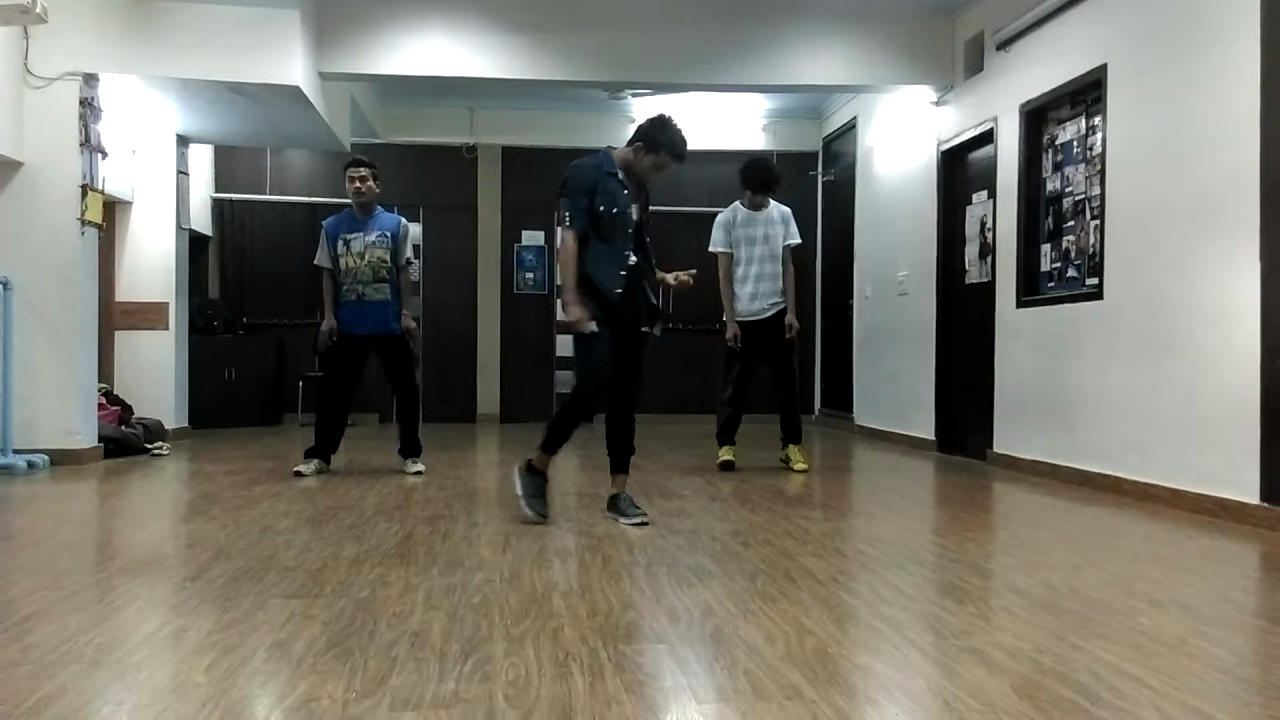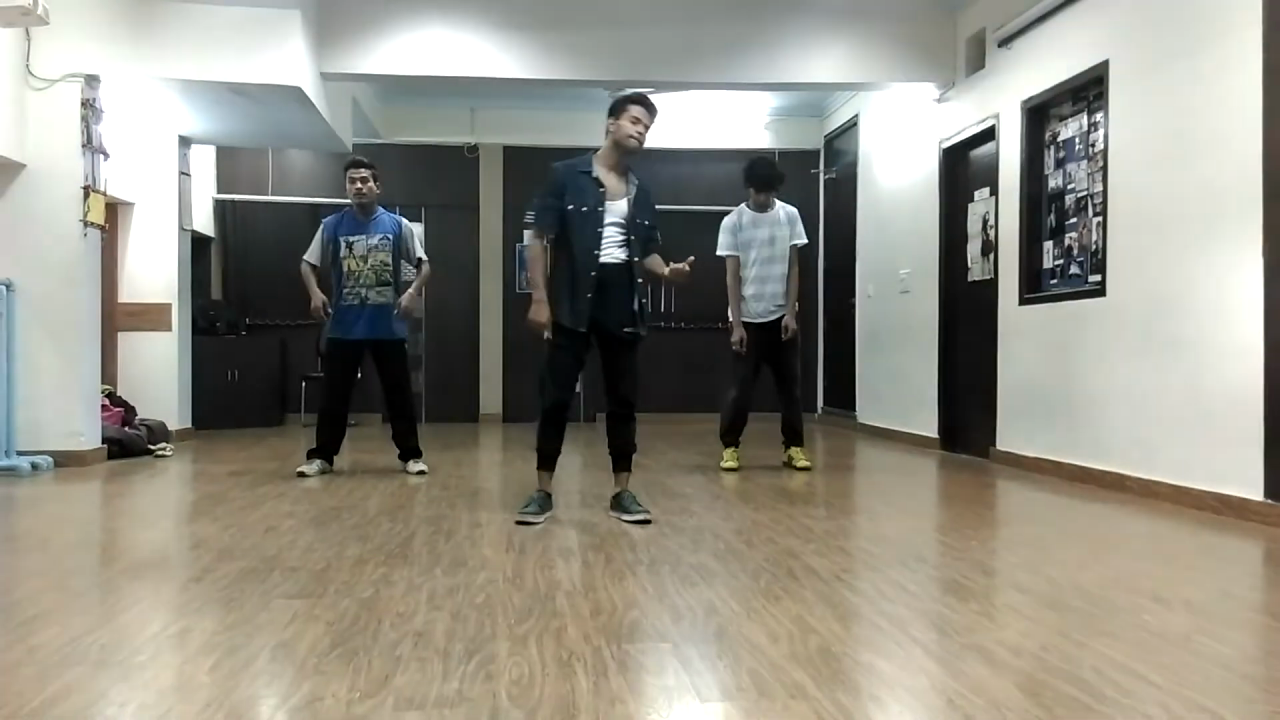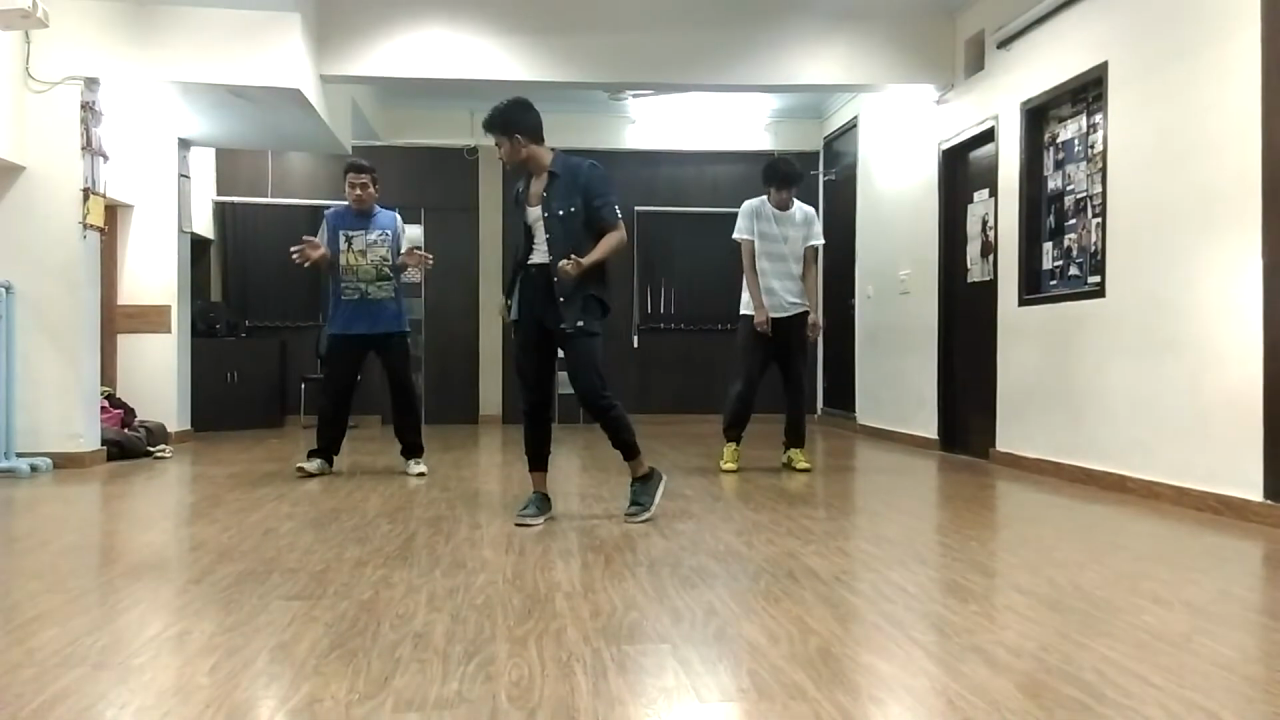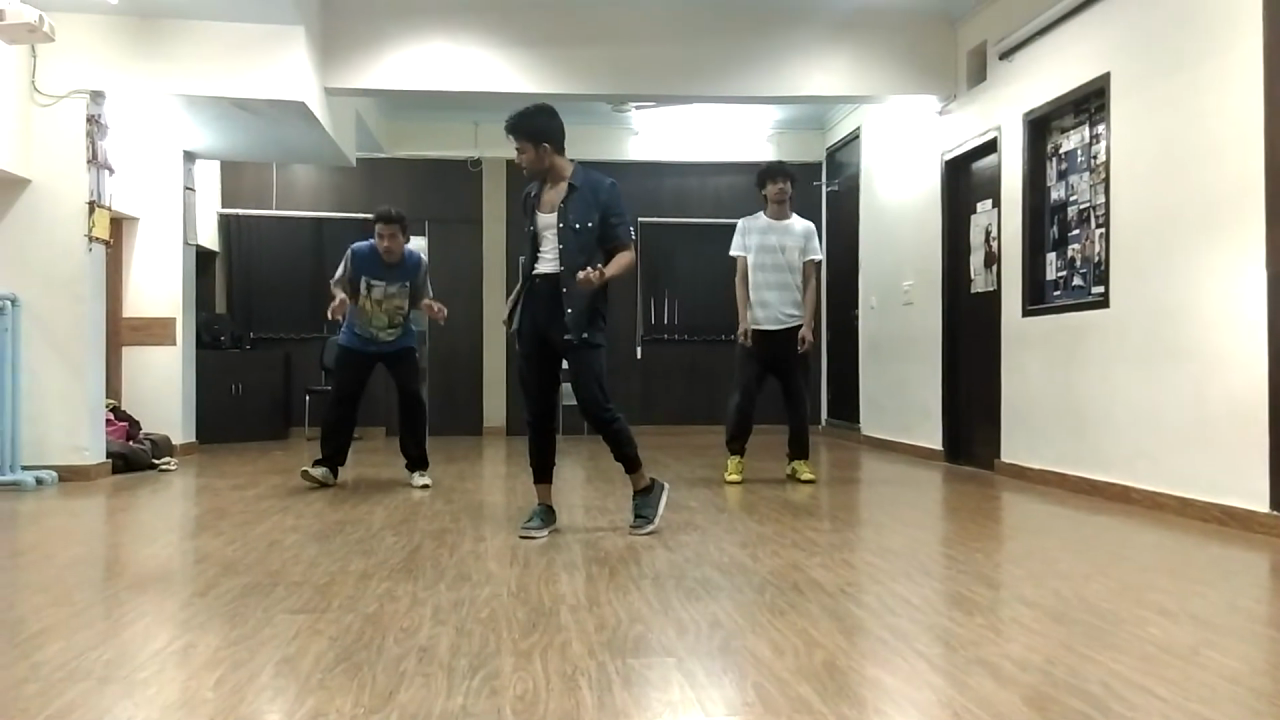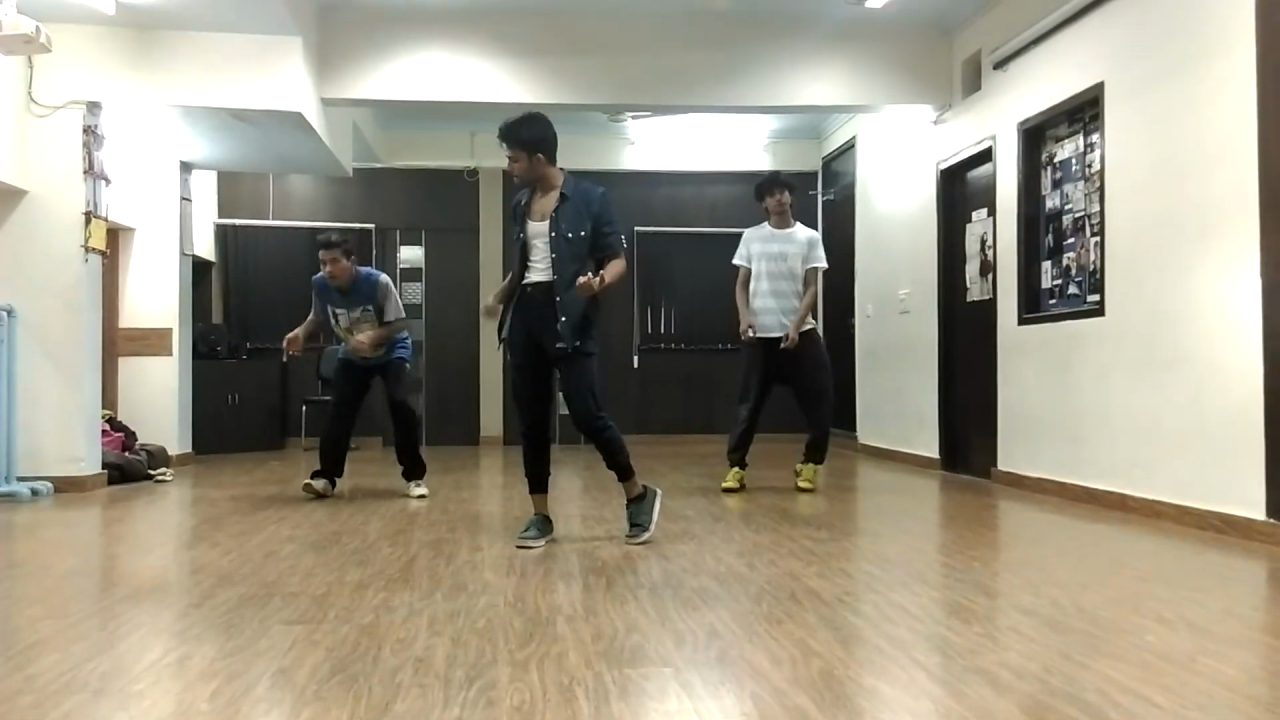
dt=0.7s
person 1, frame 1
left shoulder: (639, 190)
right shoulder: (587, 173)
right elbow: (569, 238)
left wrist: (662, 277)
right wrist: (570, 299)
left hip: (632, 299)
right hip: (594, 298)
left knee: (625, 397)
right knee: (592, 387)
left ankle: (619, 494)
right ankle: (535, 468)
person 1, frame 2
left shoulder: (640, 191)
right shoulder: (567, 175)
left elbow: (647, 250)
right elbow: (539, 239)
left wrist: (667, 270)
right wrist: (538, 299)
left hip: (622, 298)
right hip: (575, 298)
left knee: (623, 398)
right knee: (556, 397)
left ankle: (622, 493)
right ankle: (542, 492)
person 1, frame 3
left shoulder: (583, 173)
right shoulder: (522, 188)
left elbow: (617, 233)
left wrist: (583, 264)
right wrist: (513, 297)
left hip: (574, 297)
right hip: (531, 296)
left knee: (591, 391)
right knee: (534, 399)
left ankle: (644, 474)
right ankle: (539, 494)
person 1, frame 4
left shoulder: (599, 189)
right shoulder: (531, 195)
left elbow: (626, 252)
left wrist: (602, 275)
right wrist: (517, 296)
left hip: (578, 308)
right hip: (536, 307)
left knee: (593, 404)
right knee: (538, 409)
left ankle: (646, 487)
right ankle: (544, 506)
person 1, frame 5
left shoulder: (590, 198)
right shoulder: (521, 204)
left elbow: (617, 259)
left wrist: (599, 281)
right wrist: (501, 294)
left hip: (569, 316)
right hip: (526, 316)
left knee: (586, 413)
right knee: (531, 421)
left ankle: (639, 494)
right ankle: (541, 516)
person 2, frame 1
left shoulder: (784, 214)
right shoulder: (727, 219)
left elbow: (788, 266)
right elbow: (724, 273)
left wrist: (791, 311)
right wrist: (730, 320)
left hip: (777, 313)
right hip: (743, 316)
left knee: (787, 382)
right knee: (735, 384)
left ankle: (791, 446)
right ankle: (726, 445)
person 2, frame 2
left shoulder: (790, 215)
right shoulder: (733, 222)
left elbow: (794, 267)
right elbow: (732, 277)
left wrist: (790, 312)
right wrist: (736, 325)
left hip: (781, 316)
right hip: (748, 318)
left knee: (790, 384)
right knee: (740, 387)
left ankle: (793, 447)
right ankle: (730, 447)
person 2, frame 3
left shoulder: (808, 215)
right shoulder: (751, 210)
left elbow: (810, 267)
right elbow: (748, 263)
left wrist: (813, 311)
right wrist: (760, 308)
left hip: (795, 313)
right hip: (756, 312)
left knee: (797, 384)
right knee: (745, 382)
left ankle: (794, 448)
right ankle: (731, 445)
person 2, frame 4
left shoulder: (806, 229)
right shoulder: (747, 226)
left elbow: (810, 281)
right elbow: (741, 276)
left wrist: (807, 324)
right wrist: (744, 319)
left hip: (793, 326)
right hip: (757, 325)
left knee: (798, 396)
right knee: (743, 394)
left ankle: (798, 460)
right ankle: (735, 458)
person 2, frame 5
left shoulder: (809, 237)
right shoulder: (751, 237)
left elbow: (811, 288)
right elbow: (741, 285)
left wrist: (796, 327)
right wrist: (744, 317)
left hip: (800, 331)
right hip: (761, 334)
left knee: (820, 399)
right knee: (750, 403)
left ankle: (809, 463)
right ankle: (736, 467)
person 3, frame 1
left shoulder: (397, 224)
right shoulder: (332, 226)
left elbow: (403, 272)
right elbow: (327, 273)
left wrist: (406, 312)
right wrist: (328, 316)
left hip: (390, 323)
right hip: (347, 324)
left knee: (406, 390)
right knee: (333, 391)
left ankle: (411, 454)
right ankle: (320, 455)
person 3, frame 2
left shoulder: (397, 225)
right shoulder: (332, 225)
left elbow: (421, 264)
right elbow: (309, 263)
left wrist: (411, 293)
right wrist: (315, 294)
left hip: (388, 326)
right hip: (343, 326)
left knee: (399, 393)
right knee: (334, 394)
left ankle: (411, 455)
right ankle: (322, 456)
person 3, frame 3
left shoulder: (392, 220)
right shoulder: (333, 218)
left elbow: (398, 263)
right elbow: (327, 262)
left wrist: (409, 260)
right wrist: (317, 256)
left hip: (389, 320)
right hip: (345, 322)
left knee: (403, 386)
right knee: (336, 389)
left ankle: (413, 454)
right ankle: (322, 455)
person 3, frame 4
left shoulder: (418, 263)
right shoulder: (358, 254)
left elbow: (420, 298)
right elbow: (339, 284)
left wrist: (428, 307)
right wrist: (341, 299)
left hip: (399, 341)
right hip: (356, 340)
left knee: (412, 396)
right knee: (342, 398)
left ankle: (418, 467)
right ankle: (328, 466)
person 3, frame 5
left shoulder: (378, 282)
right shoulder: (319, 284)
left elbow: (398, 323)
right elbow: (318, 316)
left wrist: (372, 336)
right wrist: (301, 332)
left hip: (391, 351)
right hip: (353, 357)
left knee: (401, 404)
right knee: (340, 411)
left ankle: (414, 476)
right ankle: (326, 476)
